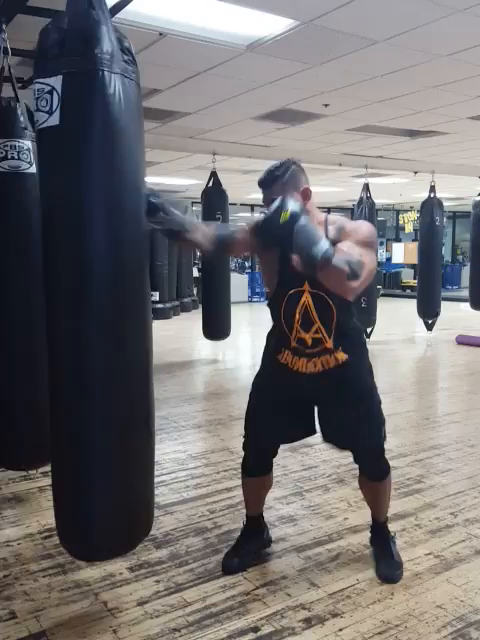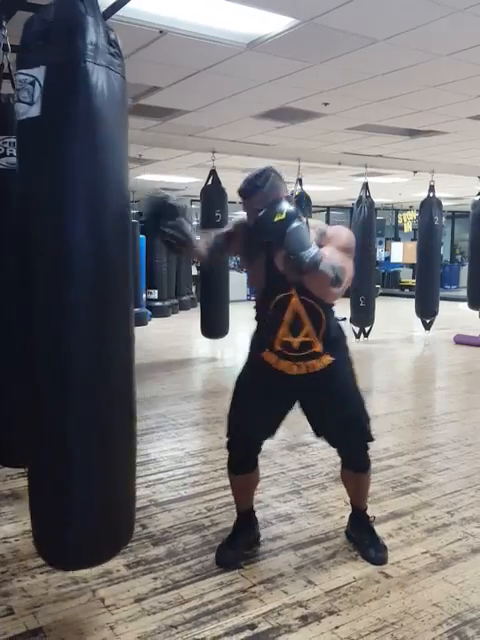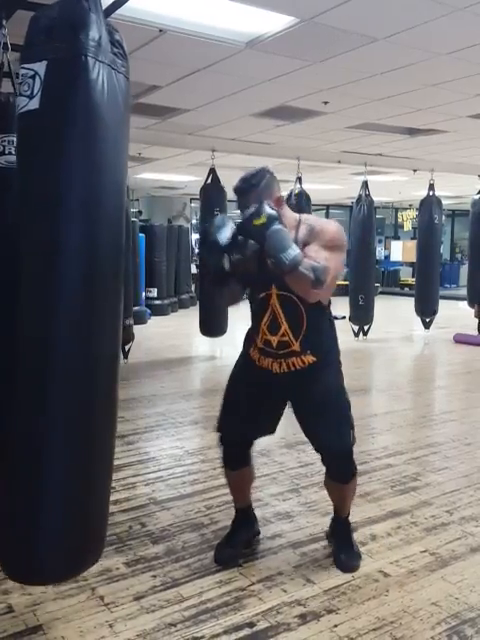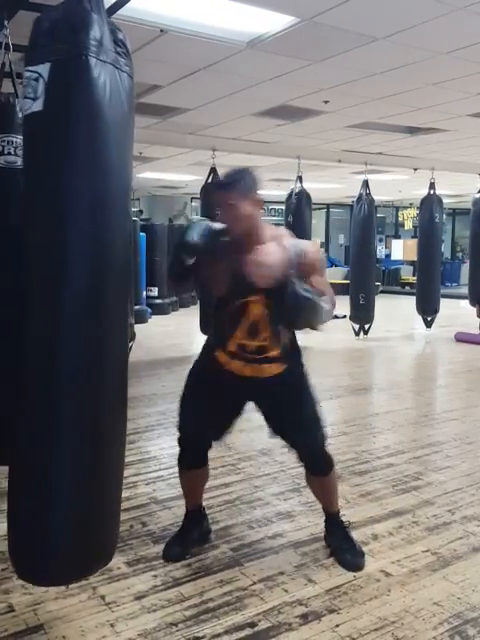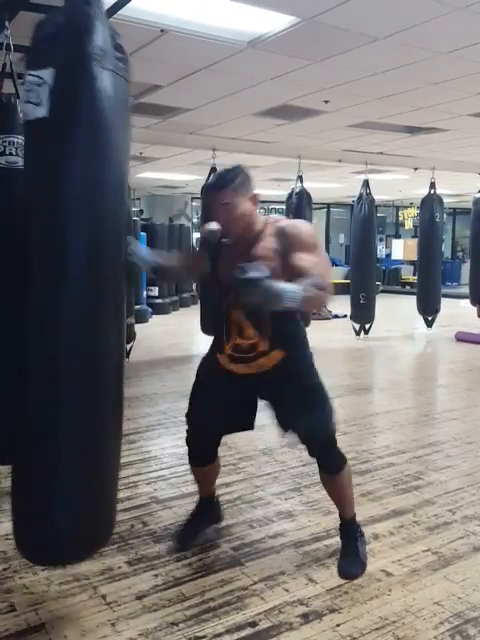
dt=0.4s
person 1, frame 1
left shoulder: (356, 231)
right shoulder: (265, 231)
left elbow: (349, 281)
right elbow: (211, 240)
left wrist: (302, 228)
right wrist: (172, 219)
left hip: (343, 360)
right hip: (281, 357)
left knee: (370, 452)
right knee: (257, 450)
left ankle: (381, 534)
right ankle: (254, 533)
person 1, frame 2
left shoulder: (335, 237)
right shoulder: (246, 234)
left elbow: (329, 288)
right elbow: (202, 250)
left wrist: (294, 230)
left hip: (324, 360)
right hip: (265, 359)
left knee: (353, 446)
right knee: (242, 447)
left ankle: (360, 522)
right ankle: (246, 527)
person 1, frame 3
left shoulder: (323, 232)
right shoulder: (250, 238)
left elbow: (315, 289)
right elbow: (230, 296)
left wrist: (276, 235)
left hip: (314, 361)
right hip: (258, 358)
left knee: (339, 453)
right knee: (232, 441)
left ankle: (341, 528)
right ankle: (244, 523)
person 1, frame 4
left shoulder: (297, 250)
right shoulder: (215, 239)
left elbow: (325, 301)
right elbow: (181, 274)
left wrist: (307, 302)
right wrist: (187, 253)
left hip: (277, 366)
right hip: (221, 364)
left knee: (312, 449)
right knee: (193, 444)
left ankle: (335, 526)
right ankle: (195, 522)
person 1, frame 5
left shoulder: (293, 234)
right shoulder: (214, 239)
left elbow: (318, 294)
right elbow: (180, 263)
left wrist: (271, 291)
left hip: (284, 357)
right hip: (226, 361)
left knee: (323, 446)
right knee: (200, 437)
left ankle: (351, 531)
right ankle: (207, 507)
